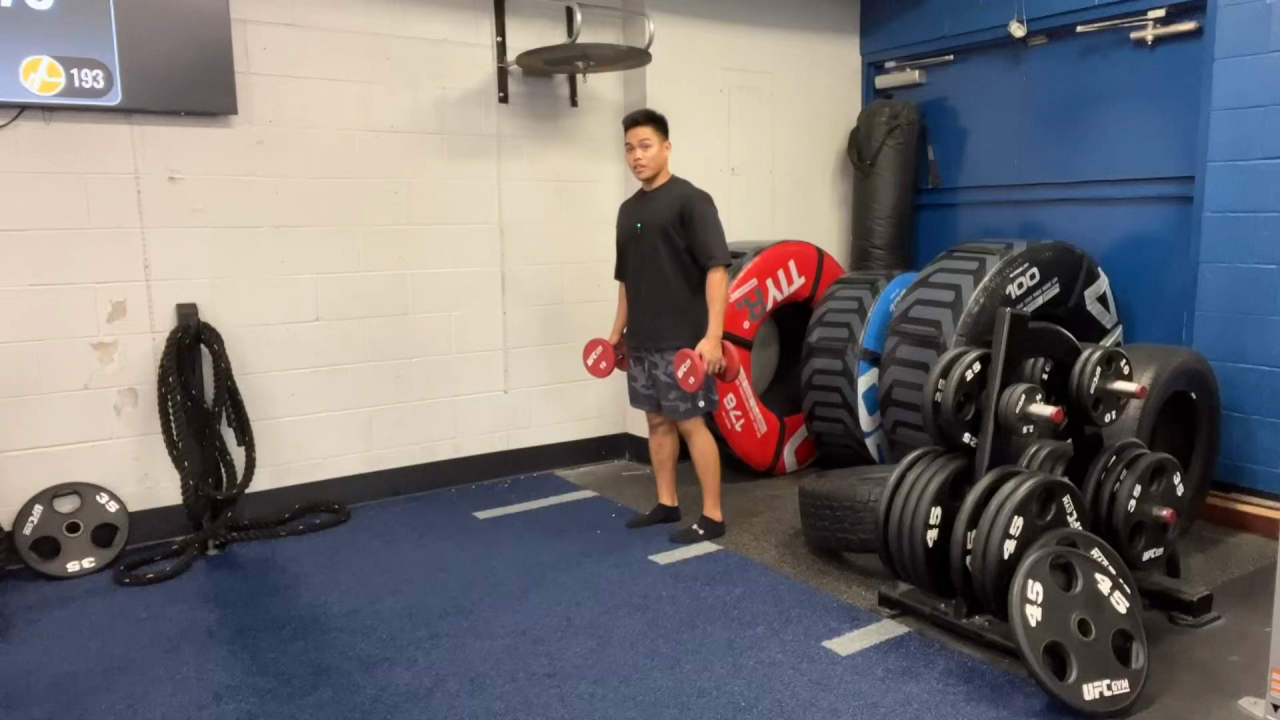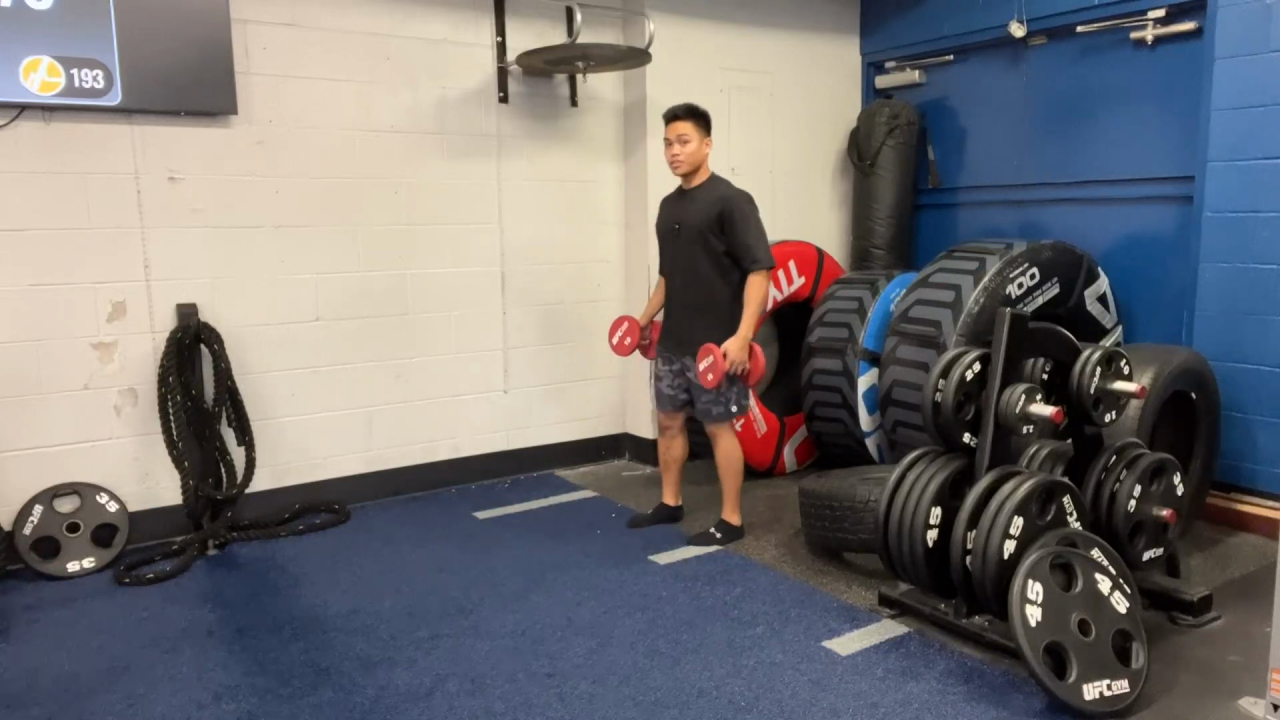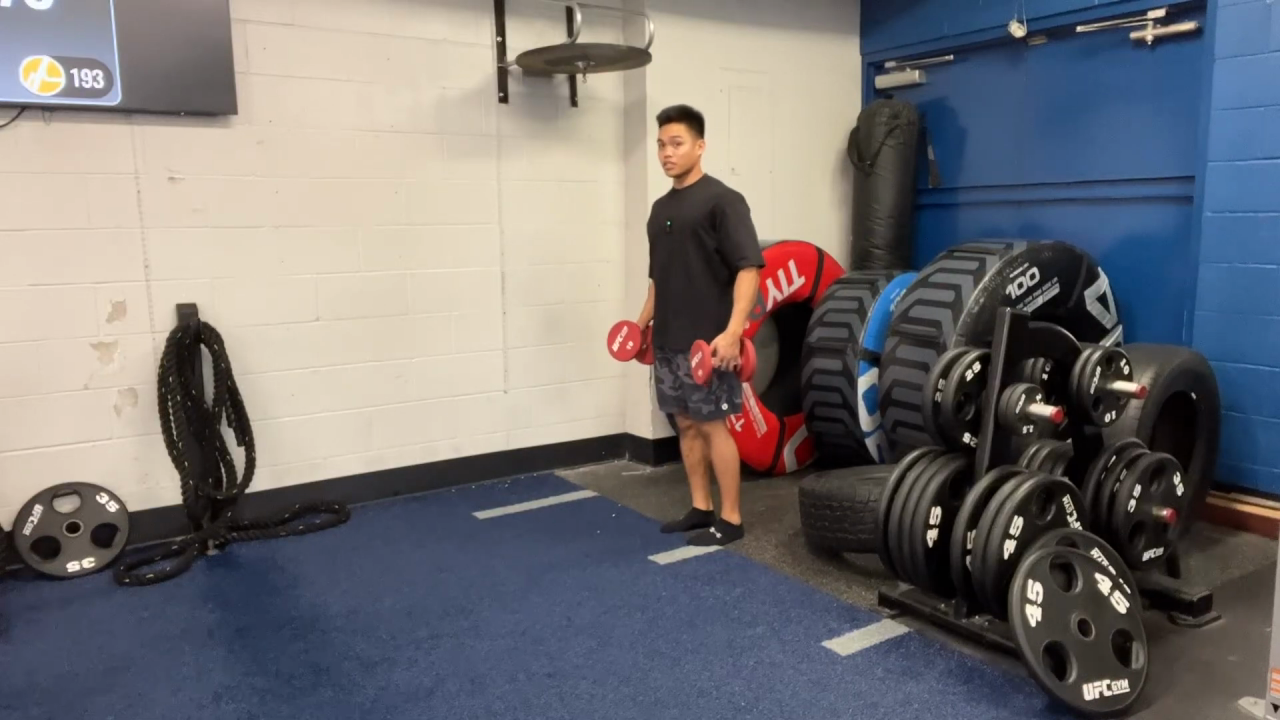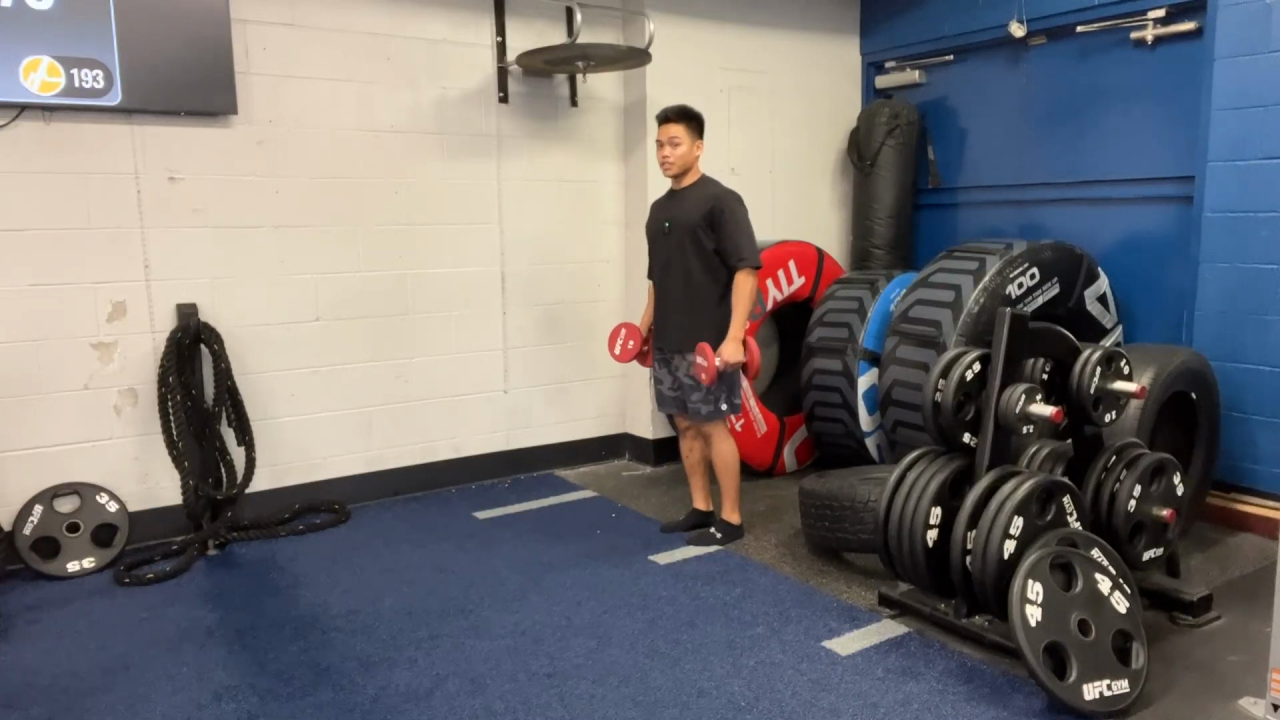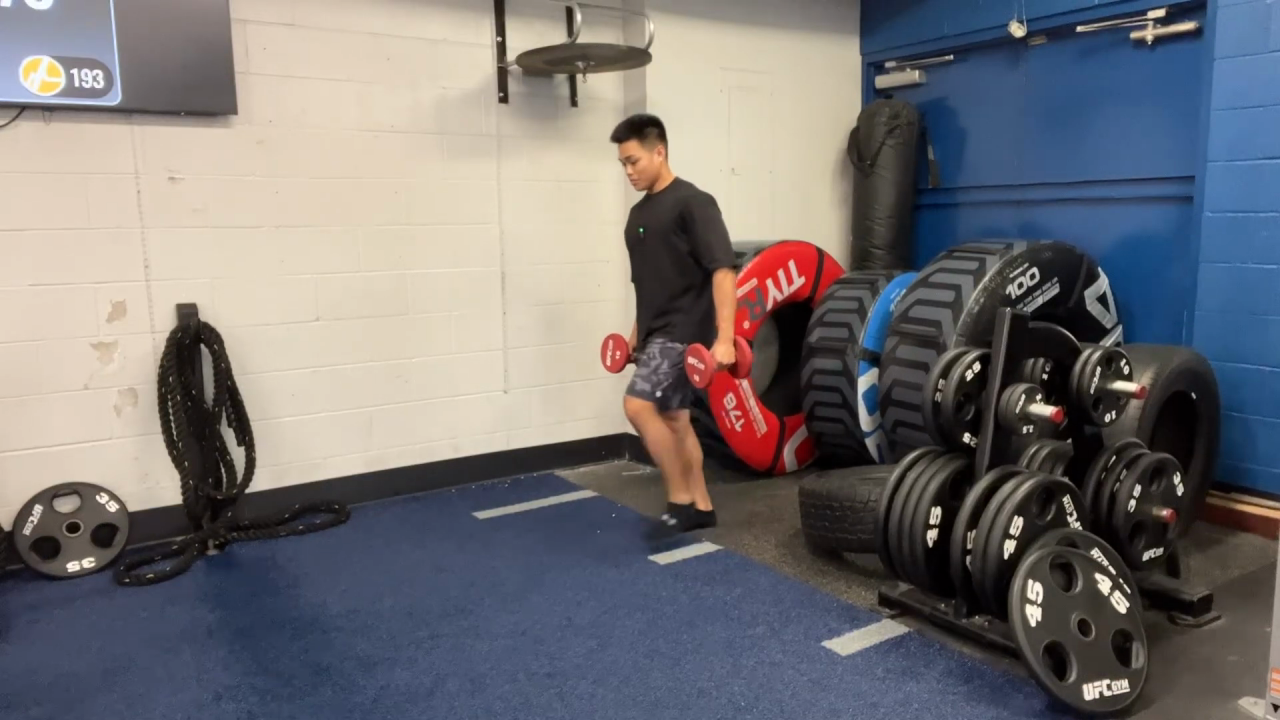
dt=1s
person 1, frame 1
left shoulder: (691, 200)
right shoulder: (629, 210)
left elbow: (716, 268)
left wrist: (712, 335)
right wrist: (617, 331)
left hip: (682, 341)
right hip: (642, 341)
left knee: (691, 424)
right knee: (657, 421)
left ankle: (712, 516)
right ankle: (666, 504)
person 1, frame 2
left shoulder: (731, 201)
right shoulder: (669, 205)
left elbow: (759, 270)
left wrist: (743, 335)
right wrist: (646, 316)
left hip: (717, 343)
right hip: (673, 341)
left knee: (718, 427)
right knee: (668, 421)
left ankle: (731, 520)
right ankle: (669, 503)
person 1, frame 3
left shoulder: (722, 200)
right shoulder: (661, 207)
left elbow: (749, 267)
left wrist: (733, 331)
right wrist: (642, 322)
left hip: (707, 341)
right hip: (668, 340)
left knee: (713, 425)
right knee: (686, 423)
left ankle: (730, 519)
right ankle: (700, 509)
person 1, frame 4
left shoulder: (720, 201)
right shoulder: (660, 207)
left elbow: (746, 269)
left wrist: (735, 336)
right wrist: (645, 326)
left hip: (706, 343)
right hip: (668, 342)
left knee: (713, 427)
right knee: (685, 425)
left ankle: (731, 519)
right ankle: (701, 509)
person 1, frame 5
left shoulder: (693, 203)
right shoulder: (639, 212)
left elbow: (723, 270)
left wrist: (724, 339)
right wrist: (635, 332)
left hip: (683, 332)
right hip: (656, 333)
left knee: (638, 406)
right knee: (673, 419)
left ankle: (681, 498)
right ankle: (701, 507)
